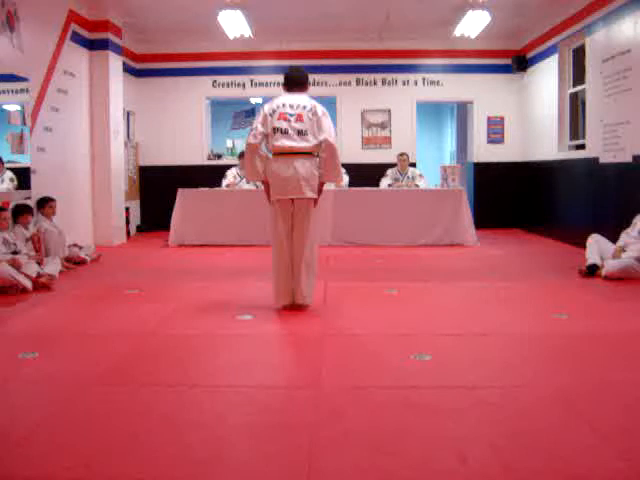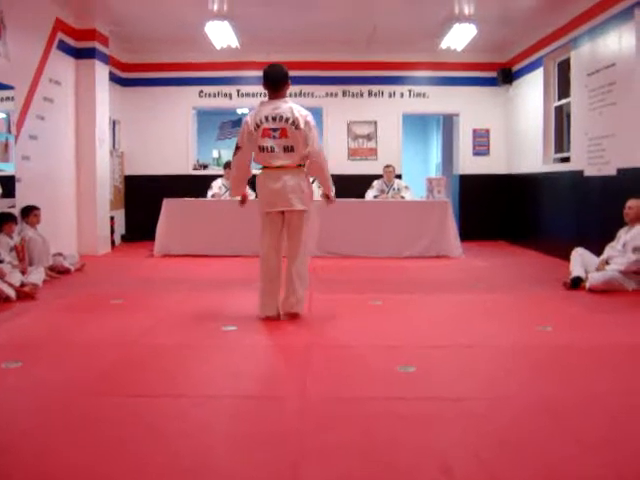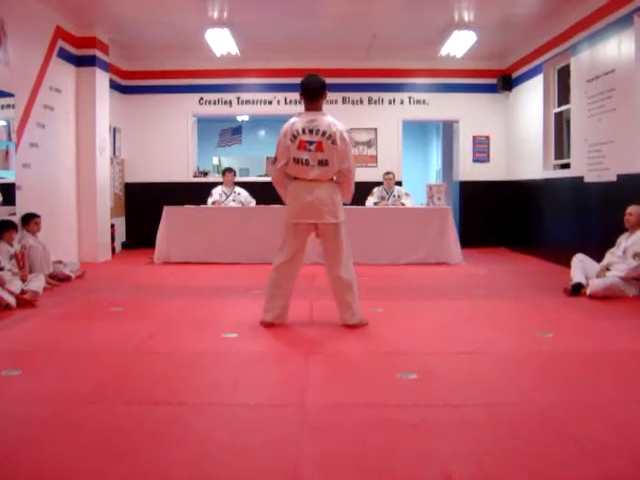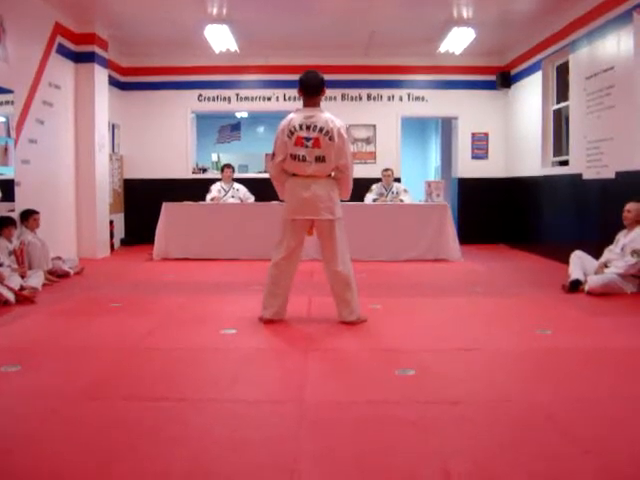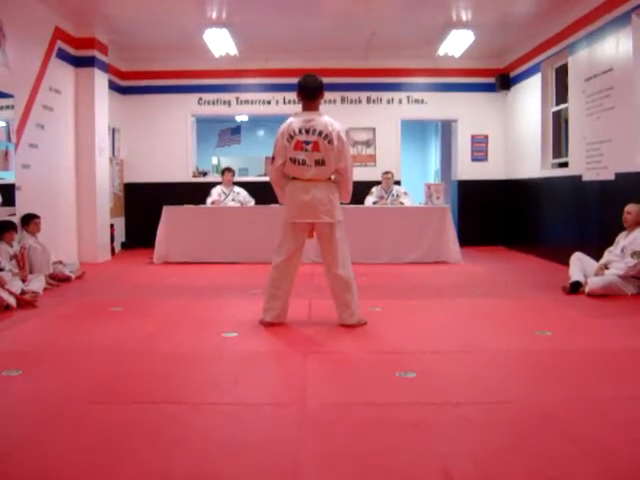
dt=1s
person 1, frame 1
left shoulder: (270, 107)
right shoulder: (316, 108)
left elbow: (253, 143)
right elbow: (329, 144)
left wrist: (263, 178)
right wrist: (325, 179)
left hip: (278, 171)
right hip: (306, 171)
left knee: (281, 239)
right knee: (304, 239)
left ankle: (284, 298)
right ankle: (302, 296)
person 1, frame 2
left shoulder: (253, 117)
right shoulder: (301, 114)
left elbow: (241, 157)
right elbow: (315, 155)
left wrist: (240, 190)
right wrist: (327, 187)
left hip: (268, 183)
right hip: (296, 183)
left knee: (269, 250)
right knee: (297, 249)
left ankle: (269, 308)
right ankle: (293, 304)
person 1, frame 3
left shoulder: (289, 127)
right shoulder: (336, 128)
left elbow: (279, 171)
right elbow: (347, 171)
right wrist: (343, 198)
left hip: (298, 197)
right hip: (327, 197)
left knee: (286, 259)
right knee: (339, 261)
left ankle: (272, 314)
right ankle: (351, 316)
person 1, frame 4
left shoulder: (287, 124)
right shoulder: (335, 124)
left elbow: (276, 166)
right elbow: (344, 167)
left wrist: (286, 193)
right wrist: (342, 195)
left hip: (296, 194)
right hip: (325, 194)
left knee: (284, 256)
right knee: (337, 257)
left ankle: (271, 311)
right ankle: (349, 312)
person 1, frame 5
left shoulder: (287, 127)
right shoulder: (334, 128)
left elbow: (276, 170)
right elbow: (344, 169)
left wrist: (286, 197)
right wrist: (342, 198)
left hip: (296, 197)
right hip: (325, 197)
left knee: (284, 259)
right knee: (337, 261)
left ankle: (272, 314)
right ankle: (350, 315)
